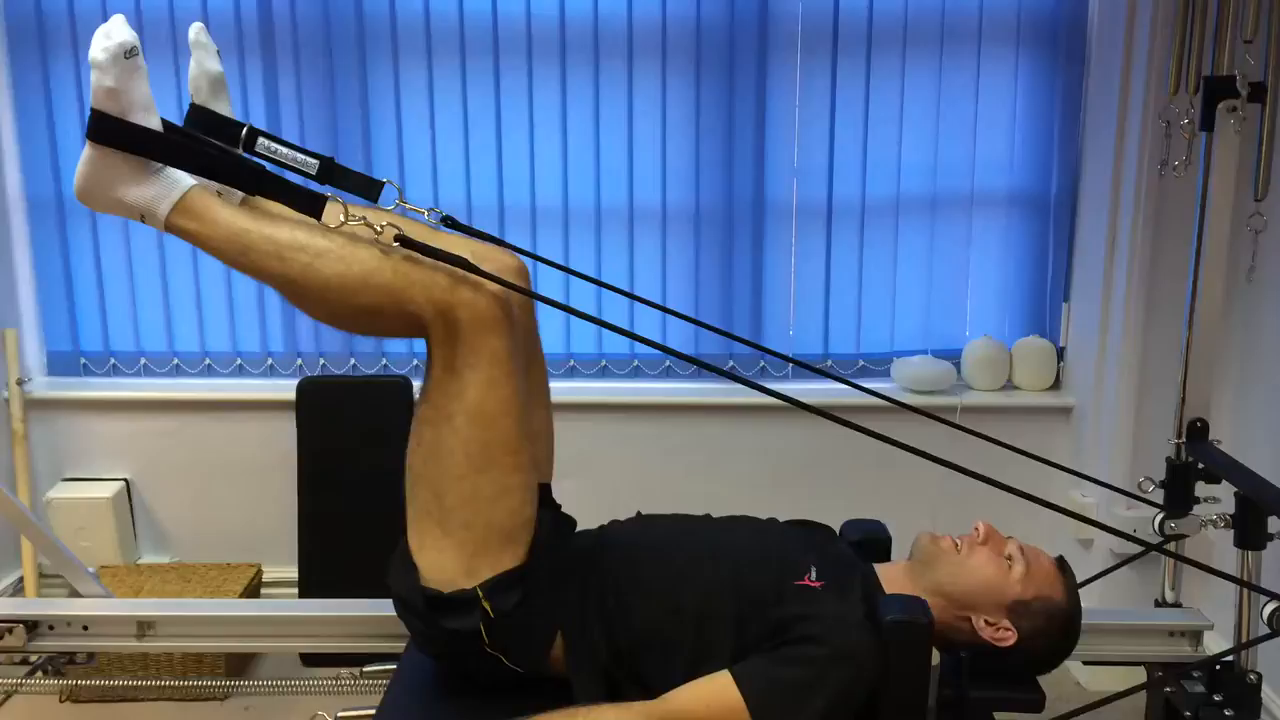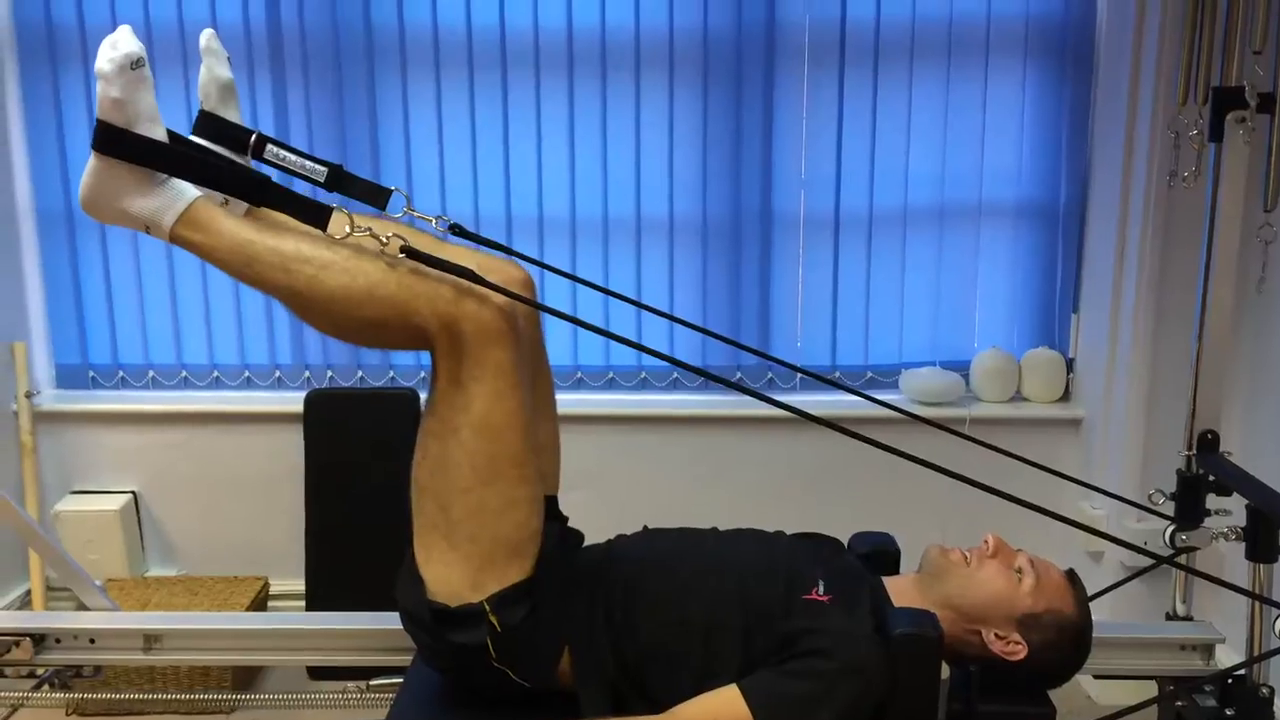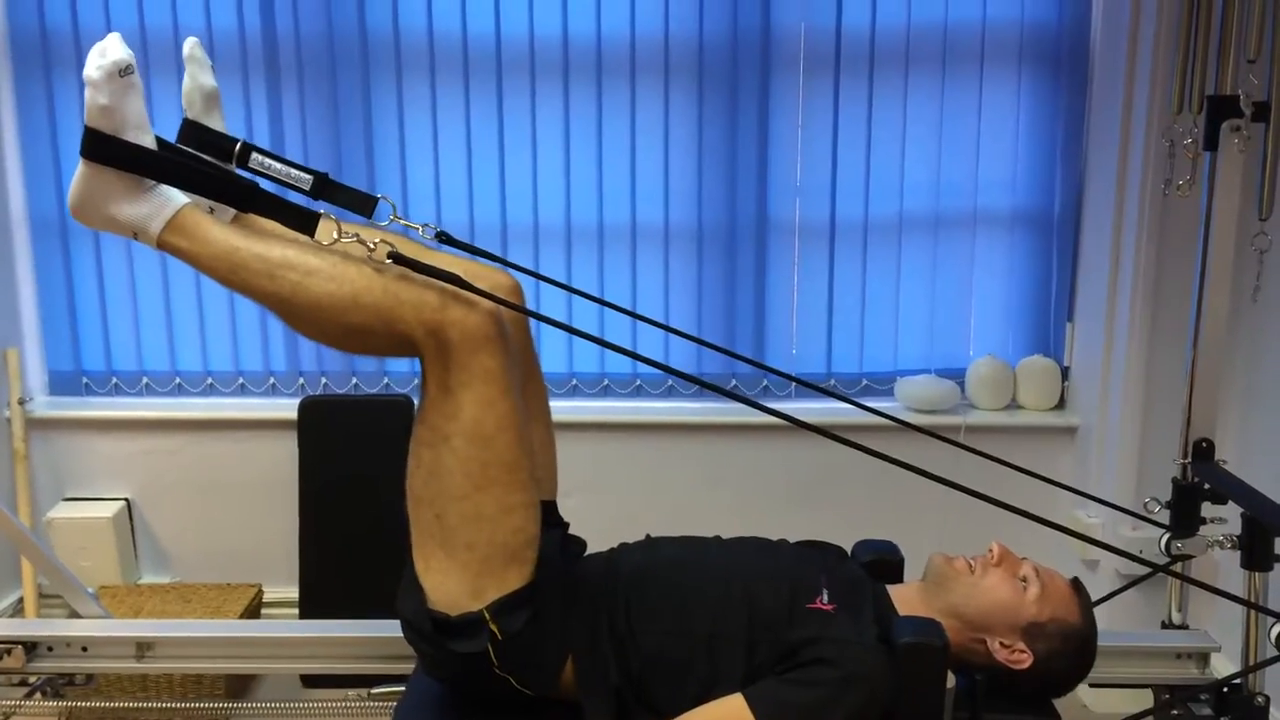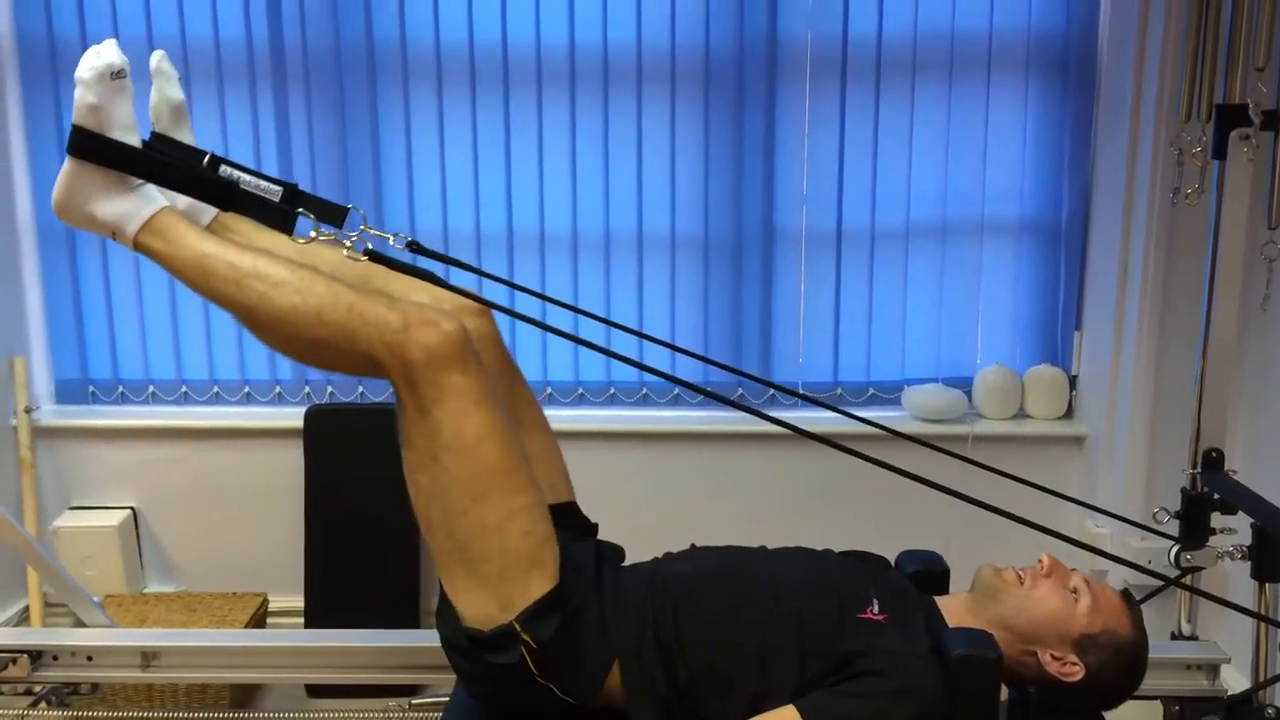
dt=0.5s
person 1, frame 1
right shoulder: (844, 572)
left hip: (493, 610)
right hip: (543, 563)
left knee: (471, 300)
right knee: (490, 280)
left ankle: (160, 190)
right ankle: (221, 178)
person 1, frame 2
right shoulder: (852, 587)
left hip: (501, 627)
right hip: (559, 574)
left knee: (476, 313)
right knee: (498, 290)
left ankle: (162, 201)
right ankle: (232, 187)
person 1, frame 3
right shoulder: (855, 594)
left hip: (504, 636)
right hip: (552, 584)
left knee: (465, 322)
right knee: (486, 300)
left ankle: (148, 207)
right ankle: (216, 194)
person 1, frame 4
right shoulder: (900, 603)
right hip: (595, 582)
left knee: (430, 342)
right knee: (461, 325)
left ankle: (133, 209)
right ankle: (188, 202)
